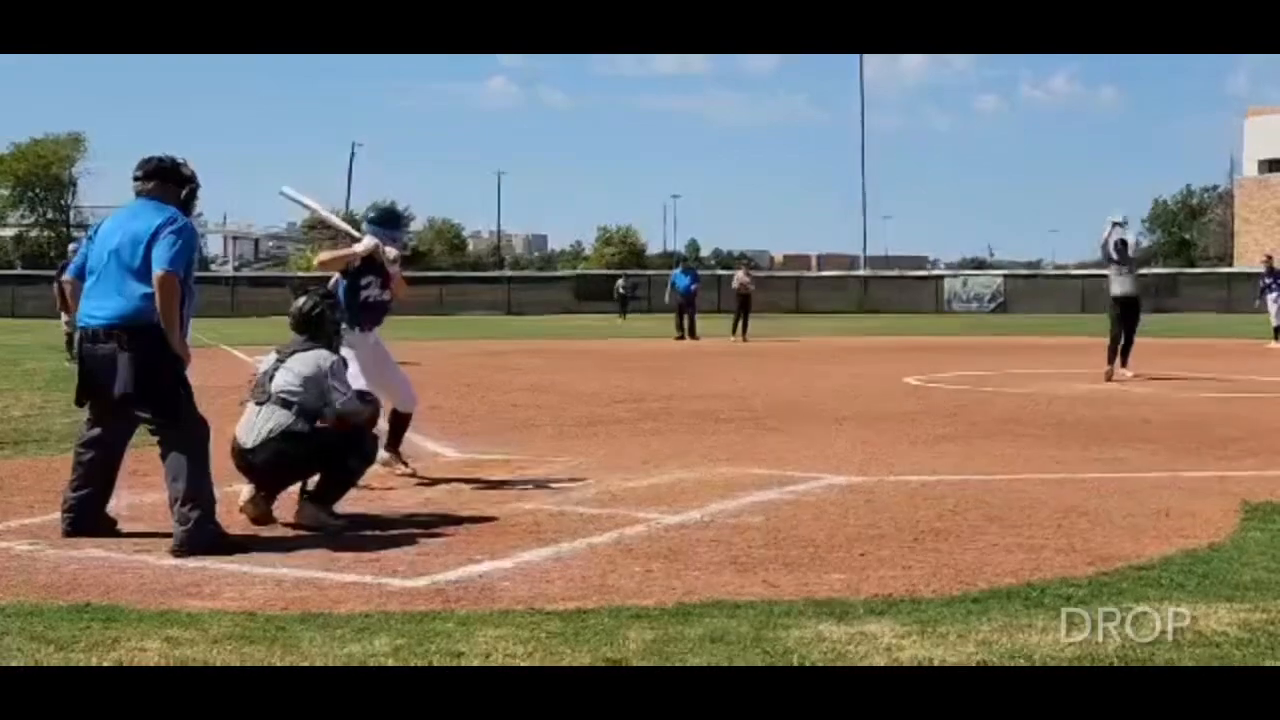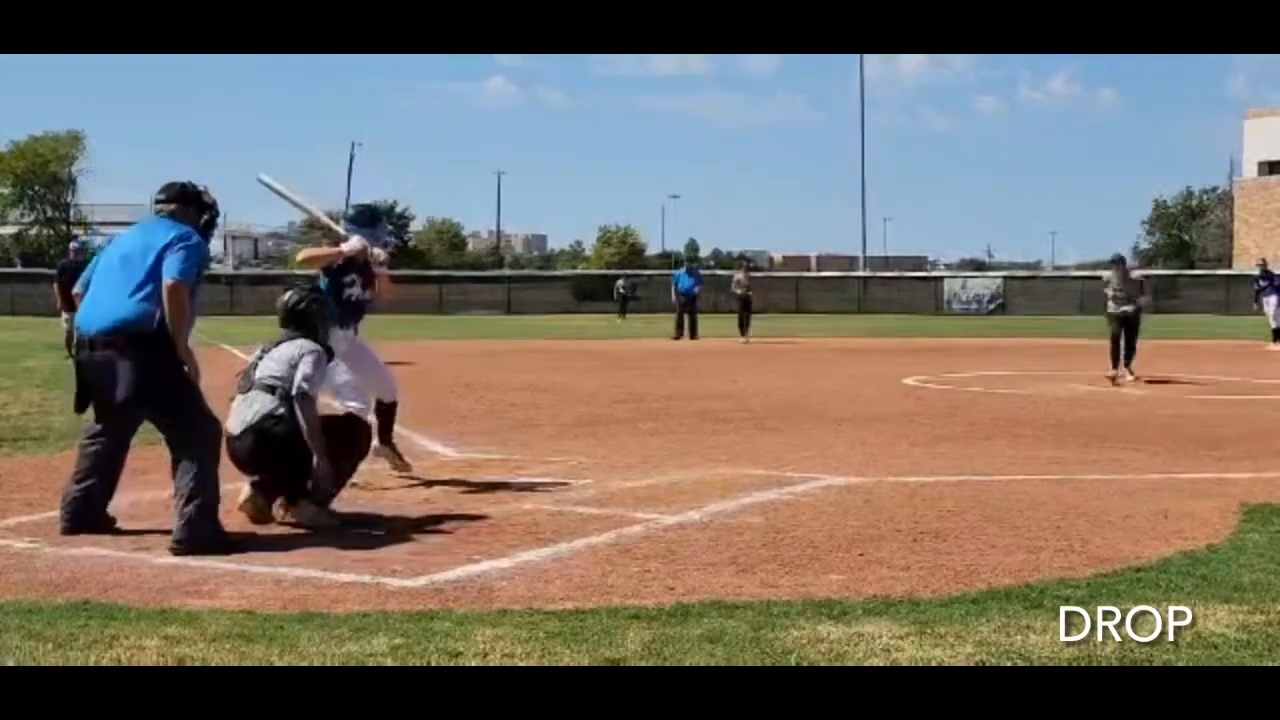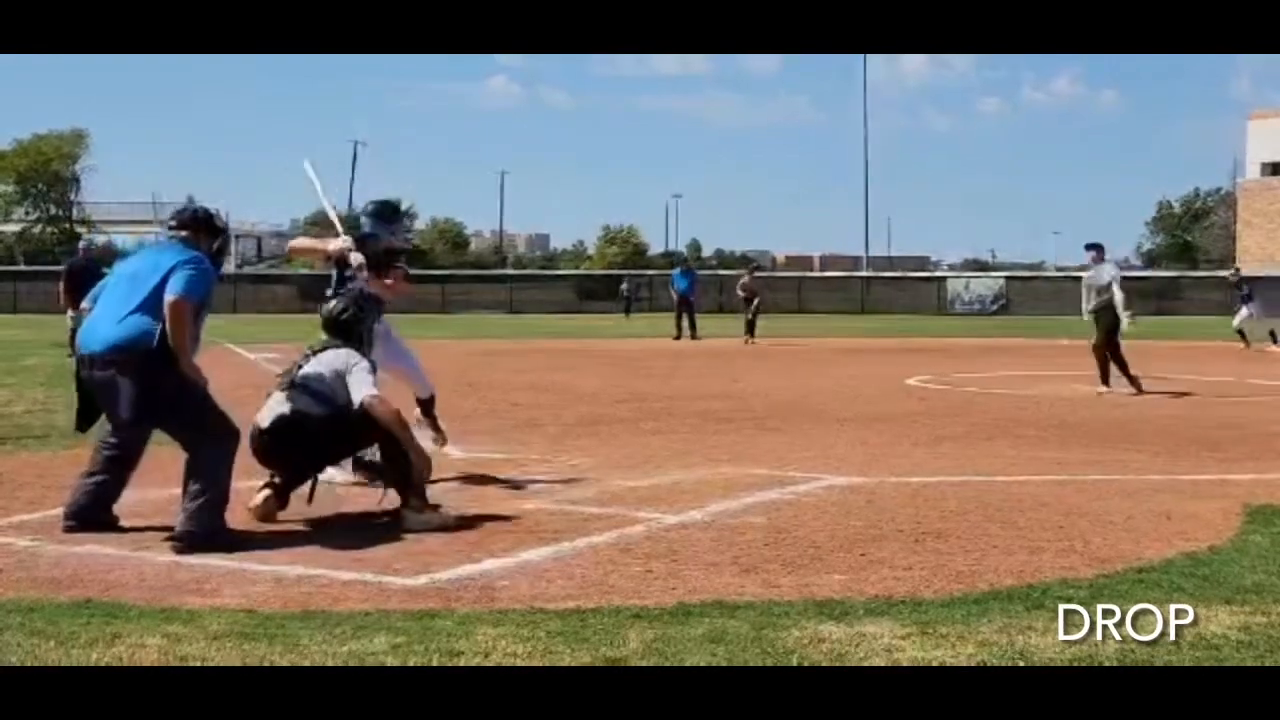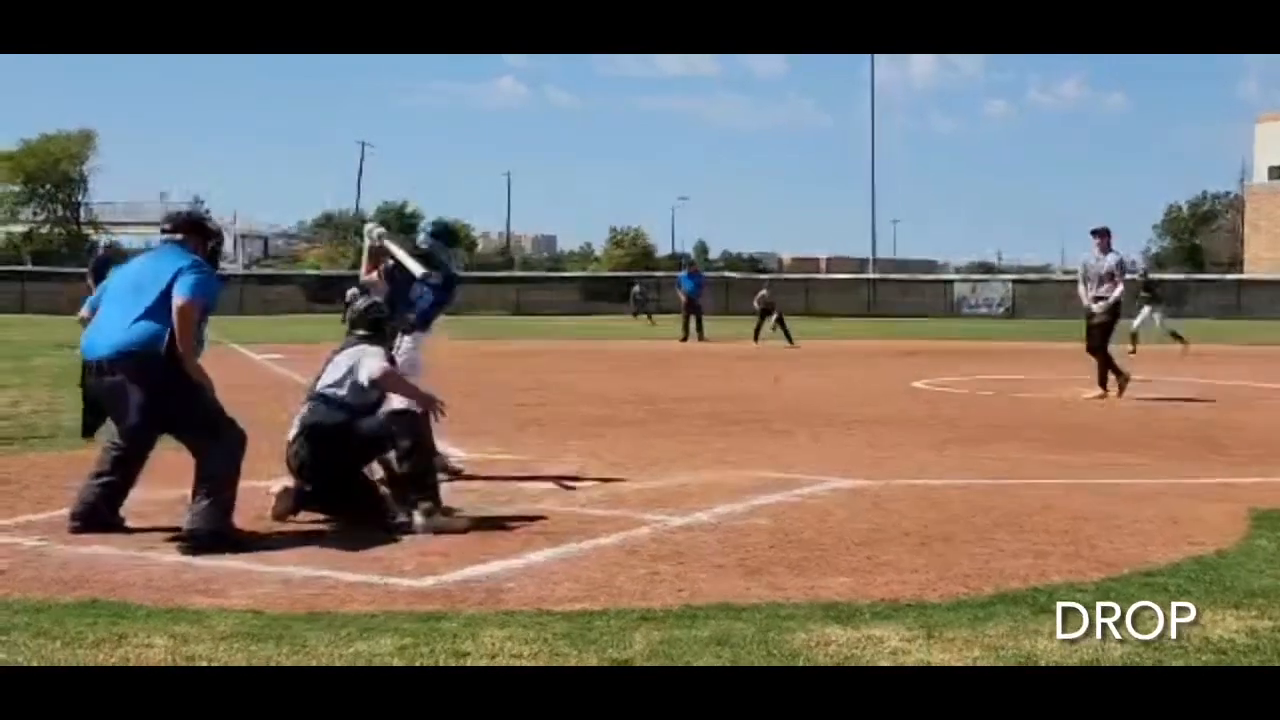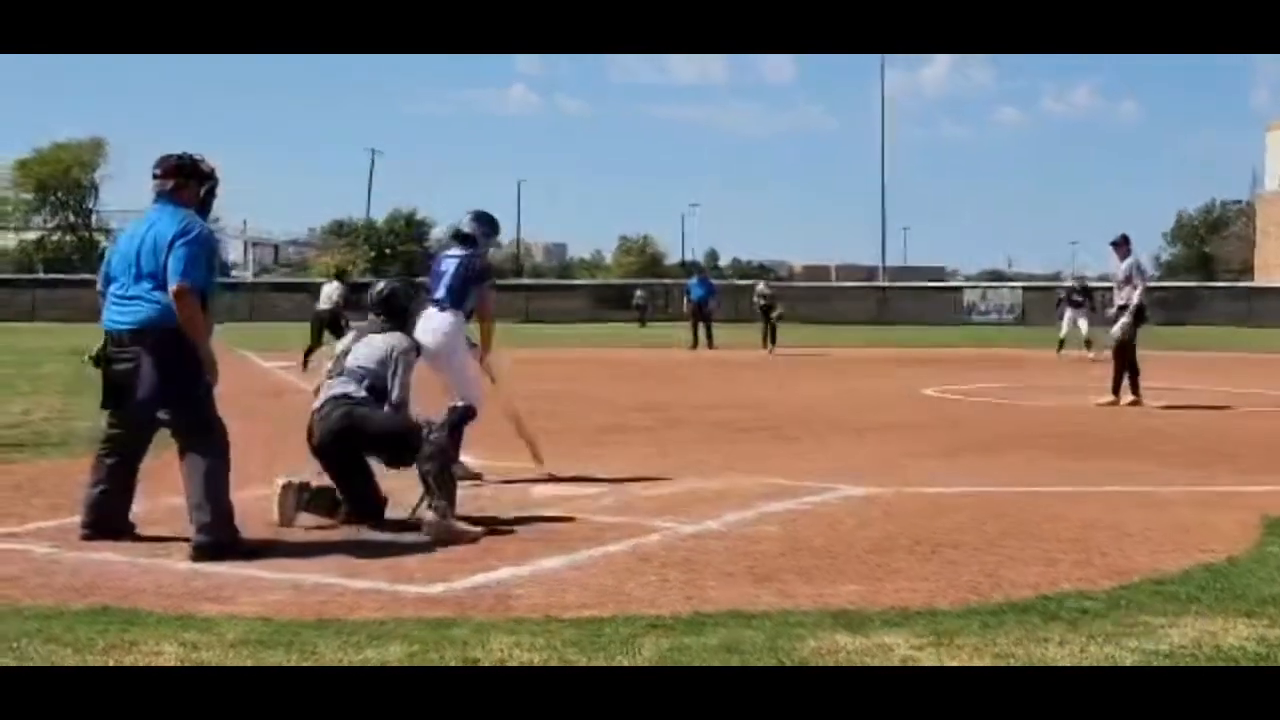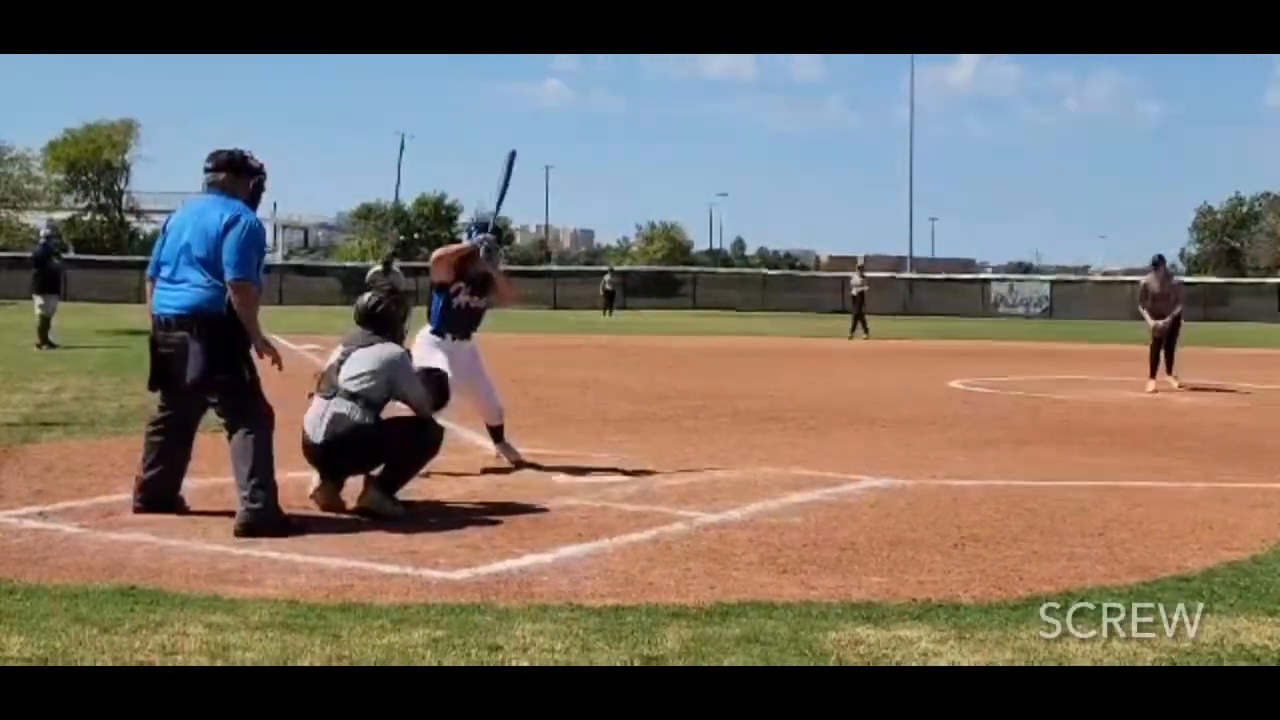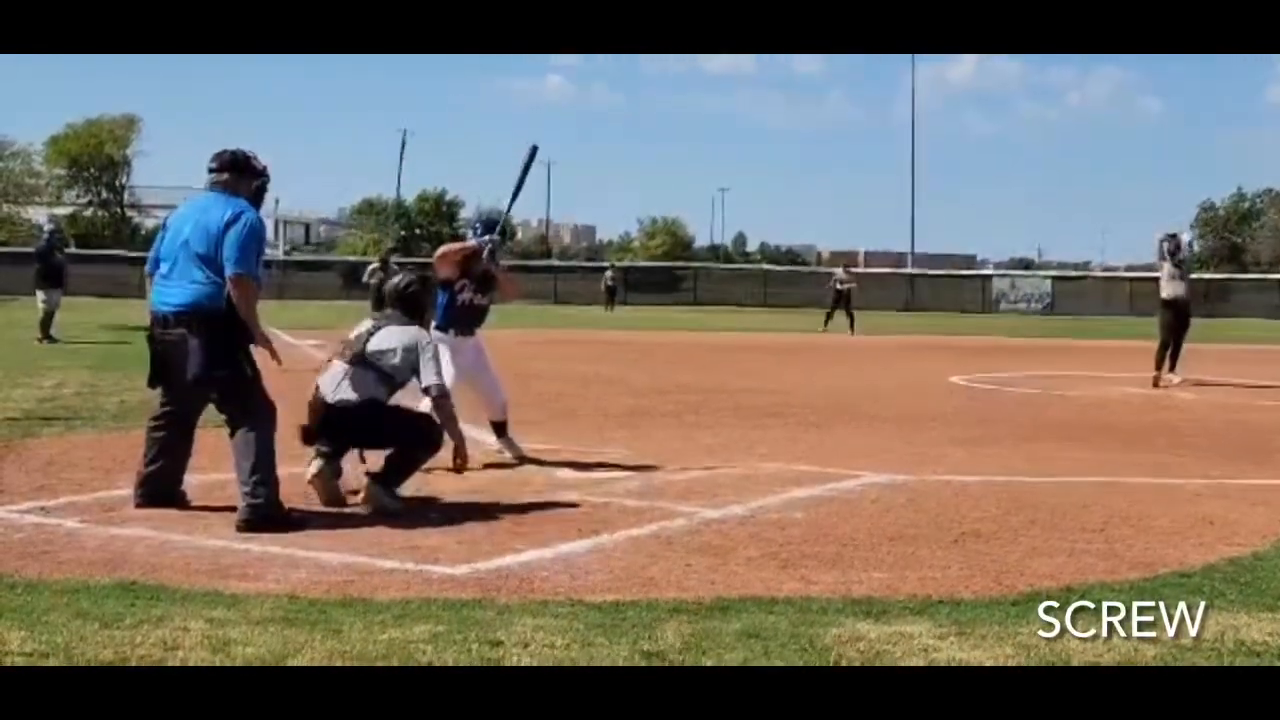
dt=0.7s
person 1, frame 1
left shoulder: (107, 224)
right shoulder: (174, 223)
left elbow: (71, 280)
right elbow: (164, 279)
right wrist: (175, 340)
left hip: (95, 343)
right hip: (139, 343)
left knee: (103, 430)
right knee: (184, 433)
left ankle: (80, 514)
right ankle: (194, 531)
person 1, frame 2
left shoulder: (124, 238)
right shoulder: (187, 239)
left elbow: (80, 290)
right elbow: (173, 286)
right wrist: (182, 346)
left hip: (91, 347)
right hip: (138, 347)
left knee: (109, 429)
right knee: (197, 432)
left ankle: (80, 512)
right ankle: (196, 530)
person 1, frame 3
left shoulder: (136, 259)
right shoulder: (196, 262)
left elbow: (88, 305)
right elbow: (175, 303)
right wrist: (185, 362)
left hip: (91, 359)
right hip: (138, 361)
left knee: (126, 432)
right knee: (215, 436)
left ankle: (85, 510)
right ankle: (199, 528)
person 1, frame 4
left shoulder: (131, 265)
right shoulder: (195, 267)
left elbow: (87, 313)
right elbow: (183, 306)
right wrist: (192, 365)
left hip: (96, 367)
right hip: (143, 365)
left knee: (133, 436)
right knee: (222, 438)
left ankle: (92, 511)
right ankle: (207, 528)
person 1, frame 5
left shoulder: (131, 229)
right shoulder: (191, 228)
left elbow: (105, 289)
right elbow: (181, 293)
right wrist: (204, 351)
left hip: (120, 344)
right hip: (164, 344)
left knee: (122, 434)
right knee: (202, 438)
left ankle: (101, 517)
right ankle: (212, 536)
person 1, frame 6
left shoulder: (180, 215)
right shoulder: (241, 219)
left elbow: (152, 277)
right elbow: (238, 284)
left wrist: (161, 329)
right wrist: (256, 336)
left hip: (169, 328)
right hip: (210, 330)
left knee: (173, 414)
right knee: (249, 417)
left ankle: (153, 492)
right ankle: (257, 510)
person 1, frame 7
left shoulder: (180, 212)
right shoulder: (242, 215)
left elbow: (151, 271)
right elbow: (238, 280)
right wrist: (255, 330)
left hip: (166, 324)
right hip: (210, 327)
left knee: (174, 409)
right knee: (251, 413)
left ankle: (154, 487)
right ankle: (258, 506)
person 2, frame 1
left shoulder: (386, 263)
right shoulder: (356, 260)
left elbow: (399, 292)
right elbow: (321, 262)
left wrist: (394, 269)
right wrist: (359, 250)
left hip: (369, 339)
right hip: (343, 339)
left knee: (406, 398)
left ankle: (390, 451)
person 2, frame 2
left shoulder: (368, 261)
right shoulder: (339, 258)
left elbow: (381, 292)
right elbow: (303, 258)
left wrist: (380, 271)
right wrist: (345, 250)
left hip: (348, 337)
left knee: (388, 387)
right knee: (357, 405)
left ankle: (385, 443)
person 2, frame 3
left shoulder: (395, 258)
right shoulder: (348, 248)
left elbow: (392, 289)
right elbow: (293, 247)
left wrist: (366, 276)
right wrist: (330, 248)
left hip: (376, 328)
left knee: (421, 381)
left ankle: (428, 418)
person 2, frame 4
left shoulder: (402, 269)
right shoulder: (450, 281)
left elbow: (367, 281)
left wrist: (372, 244)
right hip: (406, 347)
right knee: (404, 406)
person 2, frame 5
left shoulder: (441, 258)
right shoulder: (479, 264)
right elbow: (485, 313)
left wrist: (466, 343)
right wrist: (485, 351)
left hip: (426, 325)
right hip: (445, 328)
left knee: (463, 395)
right knee: (470, 398)
person 2, frame 6
left shoulder: (486, 279)
right shoulder: (449, 271)
left elbow: (508, 297)
right elbow: (437, 257)
left wrist: (492, 269)
right wrist: (473, 244)
left hip: (464, 345)
right hip: (434, 343)
left knee: (489, 398)
left ankle: (500, 444)
person 2, frame 7
left shoulder: (489, 275)
right shoulder: (454, 267)
left elbow: (509, 292)
right elbow: (440, 255)
left wrist: (493, 267)
right wrist: (477, 243)
left hip: (469, 341)
right hip: (440, 339)
left knee: (494, 393)
right knee: (442, 387)
left ankle: (504, 439)
person 3, frame 1
left shoulder: (276, 356)
right shoulder: (327, 359)
right elbow: (351, 417)
left wrist: (328, 413)
right wrist: (370, 408)
left hip: (243, 454)
right hip: (273, 455)
right knee: (363, 441)
left ankle: (260, 492)
right ankle: (316, 506)
person 3, frame 2
left shoulder: (271, 348)
right shoulder: (311, 349)
right elbow: (303, 401)
right wrist: (320, 457)
left hip: (239, 444)
right hip: (265, 438)
right knee: (356, 429)
left ankle: (261, 492)
right ankle: (311, 504)
person 3, frame 3
left shoulder: (318, 354)
right shoulder: (354, 360)
right elbow: (373, 402)
right wrist: (414, 448)
left hip: (264, 441)
right hip: (288, 435)
right knee: (386, 422)
left ankle: (274, 492)
right ankle: (415, 507)
person 3, frame 4
left shoulder: (347, 353)
right shoulder: (367, 352)
right elbow: (381, 375)
right wrist: (423, 397)
left hip: (305, 451)
right hip: (321, 445)
left knee: (373, 508)
right knee: (408, 422)
left ankle: (297, 496)
right ankle: (428, 512)
person 3, frame 5
left shoulder: (353, 336)
right shoulder: (401, 343)
left elbow: (321, 387)
right elbow: (398, 405)
left hip: (320, 426)
right hip: (344, 420)
left knee: (368, 510)
right knee: (434, 434)
left ankle: (300, 494)
right ankle: (441, 515)
person 3, frame 6
left shoulder: (345, 348)
right shoulder: (394, 353)
right elbow: (423, 409)
right wrist: (427, 393)
left hip: (312, 446)
right hip: (344, 446)
left knee: (372, 426)
right knee: (429, 431)
left ankle: (328, 481)
right ankle: (379, 491)
person 3, frame 7
left shoulder: (368, 324)
right shoulder: (420, 338)
right elbow: (438, 394)
right wrist: (459, 440)
left hip: (321, 408)
right hip: (353, 412)
right knee: (428, 432)
left ankle: (325, 461)
right ankle: (381, 486)
